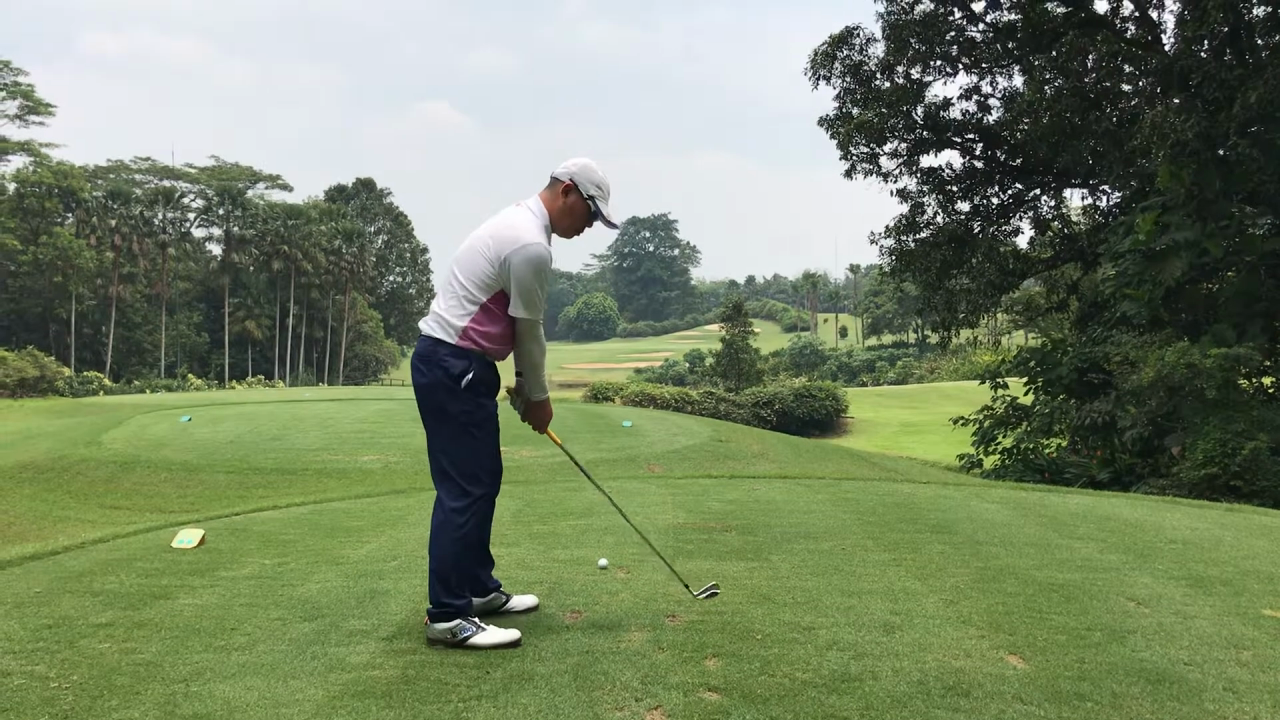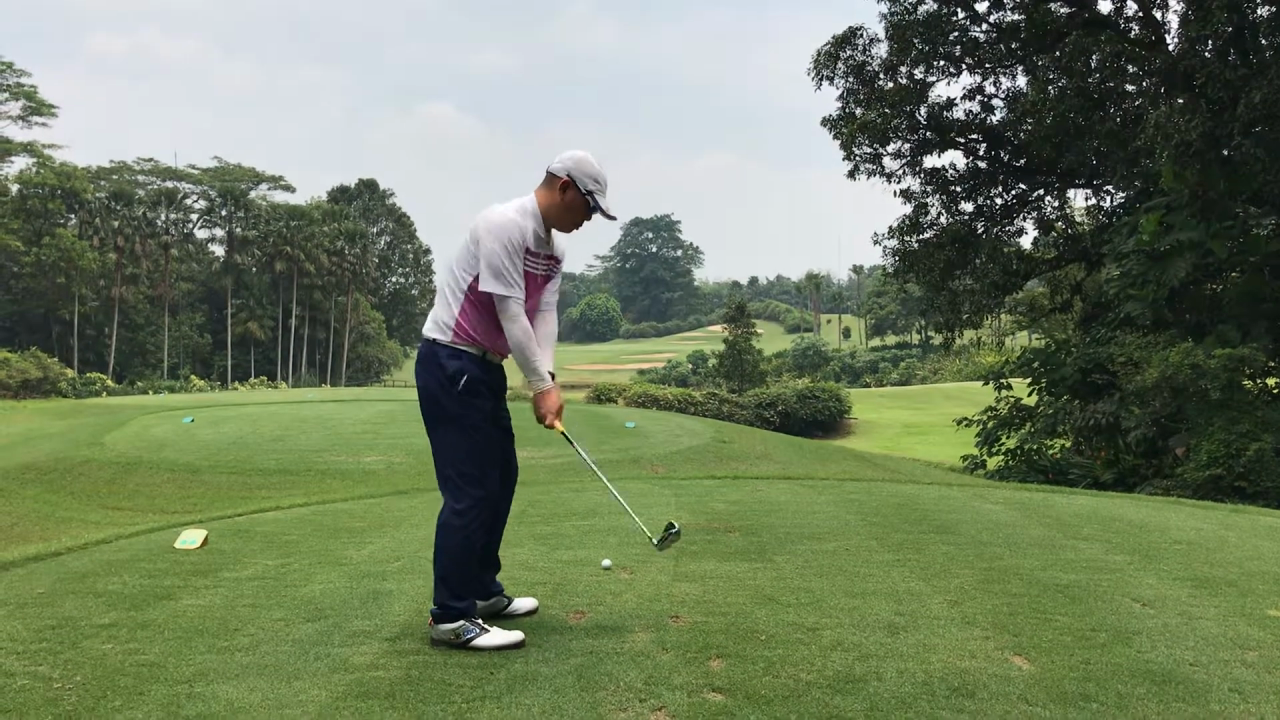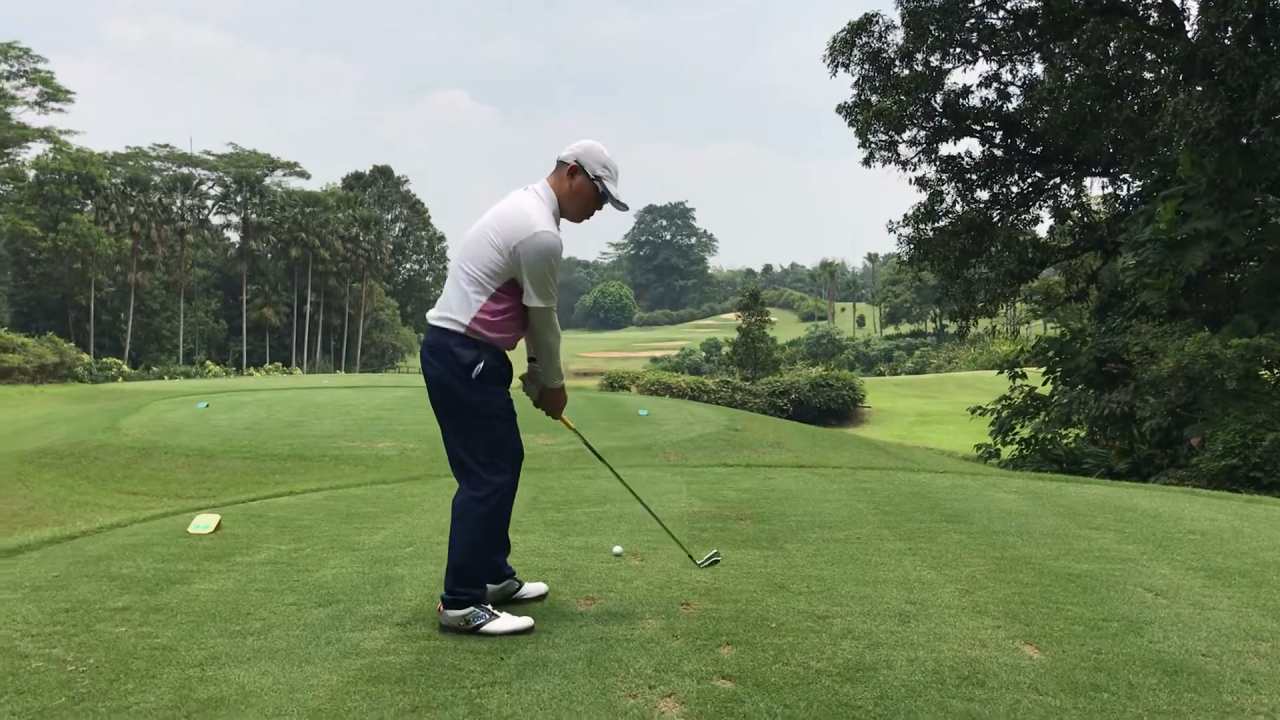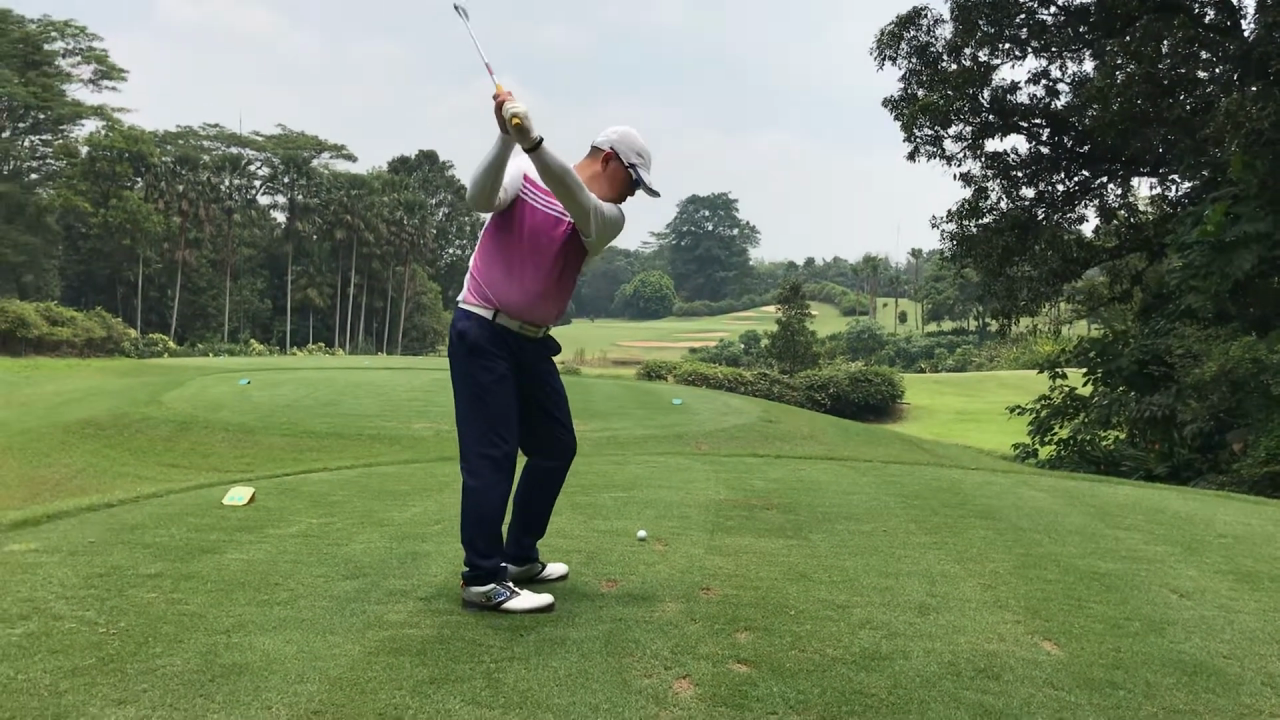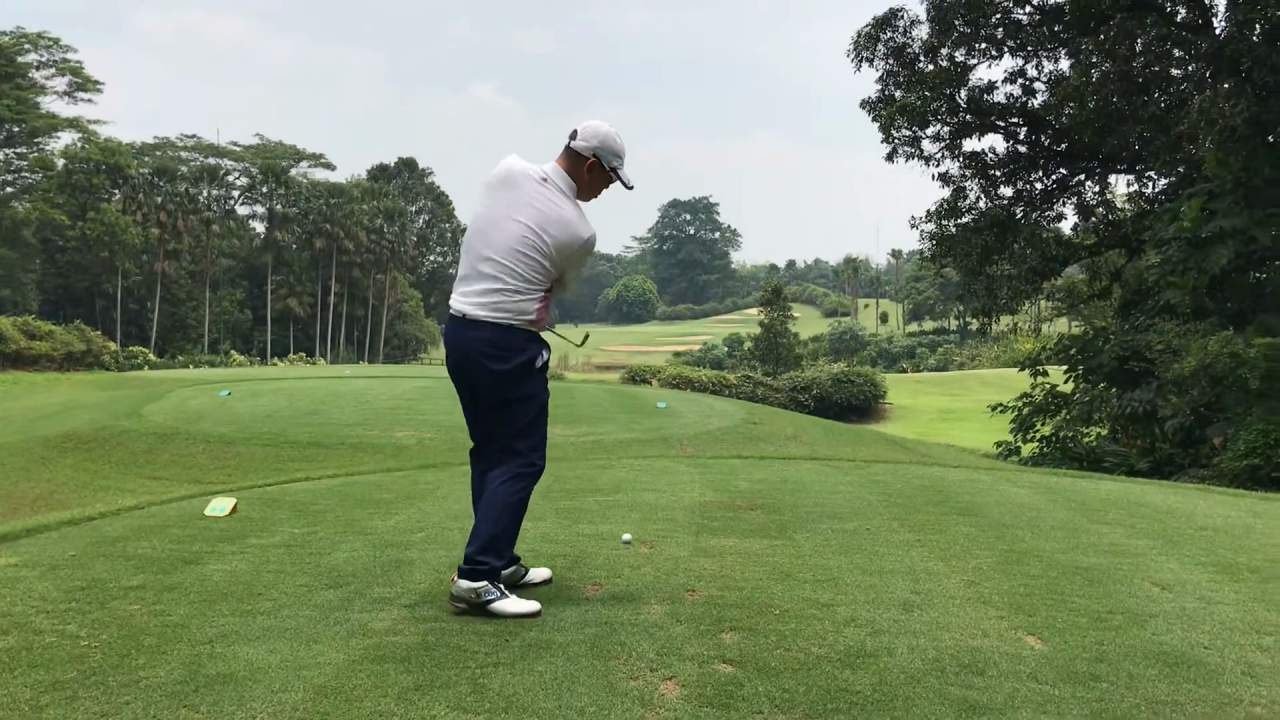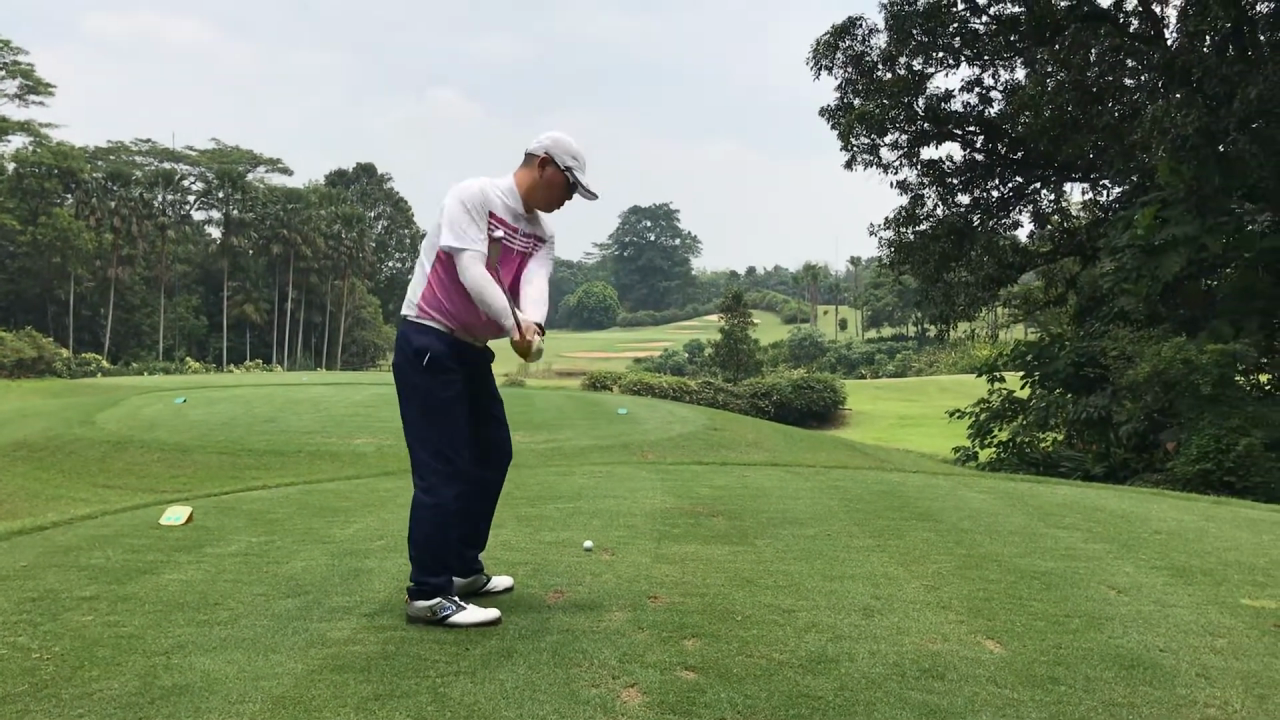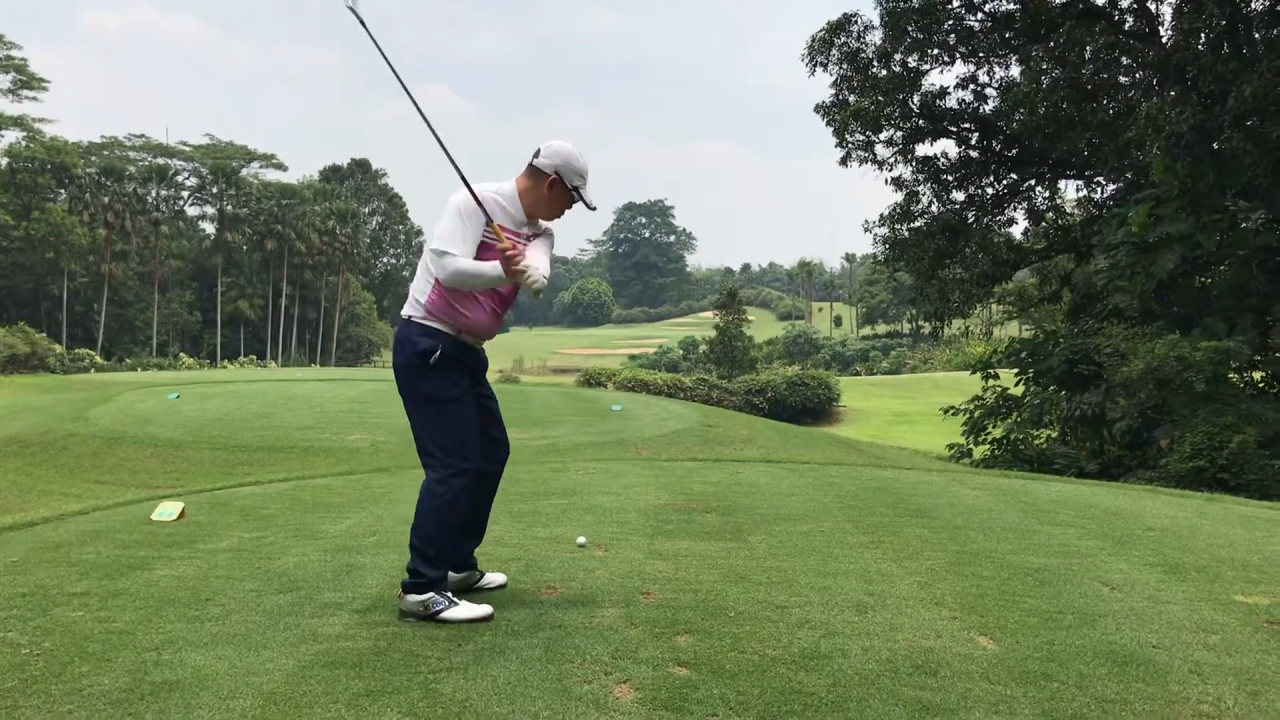
dt=0.7s
person 1, frame 1
left shoulder: (523, 225)
right shoulder: (530, 243)
left elbow: (527, 324)
right elbow: (528, 329)
left wrist: (527, 387)
right wrist: (538, 395)
left hip: (463, 365)
right hip: (452, 366)
left knee: (482, 479)
right knee: (464, 487)
left ankle: (477, 586)
right ankle: (447, 616)
person 1, frame 2
left shoulder: (553, 251)
right shoulder: (502, 223)
left elbow: (544, 316)
right elbow: (510, 312)
left wrist: (549, 380)
right wrist: (540, 384)
left hip: (483, 368)
right hip: (452, 365)
left knee: (499, 479)
right knee: (470, 489)
left ankle: (481, 591)
right ankle: (451, 616)
person 1, frame 3
left shoulder: (536, 214)
right shoulder: (537, 229)
left elbow: (539, 310)
right elbow: (540, 319)
left wrist: (541, 373)
right wrist: (553, 381)
left hip: (473, 354)
right hip: (461, 355)
left knee: (504, 462)
right knee: (485, 475)
left ankle: (492, 575)
right ankle: (461, 602)
person 1, frame 4
left shoulder: (607, 218)
right shoulder: (522, 174)
left elbow: (574, 201)
right elbow: (478, 199)
left wrist: (533, 141)
right wrist: (507, 138)
left hip: (532, 343)
right hip: (482, 333)
left knee: (555, 448)
right knee: (491, 456)
left ankle: (518, 557)
right ankle: (483, 578)
person 1, frame 5
left shoulder: (508, 170)
right shoulder: (579, 233)
left hip: (460, 329)
right hip: (509, 344)
left knee: (490, 451)
right knee: (521, 460)
left ankle: (498, 561)
right ankle: (476, 576)
person 1, frame 6
left shoulder: (543, 236)
right shoulder: (474, 195)
left elbow: (534, 285)
right elbow: (470, 270)
left wrist: (531, 325)
right wrist: (510, 324)
left hip: (468, 352)
right hip: (428, 345)
left knee: (492, 457)
right knee: (442, 468)
left ankle: (461, 570)
right ankle: (428, 593)
person 1, frame 7
left shoulder: (540, 233)
right shoulder: (474, 203)
left elbow: (535, 278)
right elbow: (447, 270)
left wrist: (518, 266)
right wrist: (500, 270)
left hip: (456, 349)
right hip: (430, 346)
left knee: (488, 457)
right knee: (452, 465)
left ankle: (455, 565)
right ankle: (423, 588)
